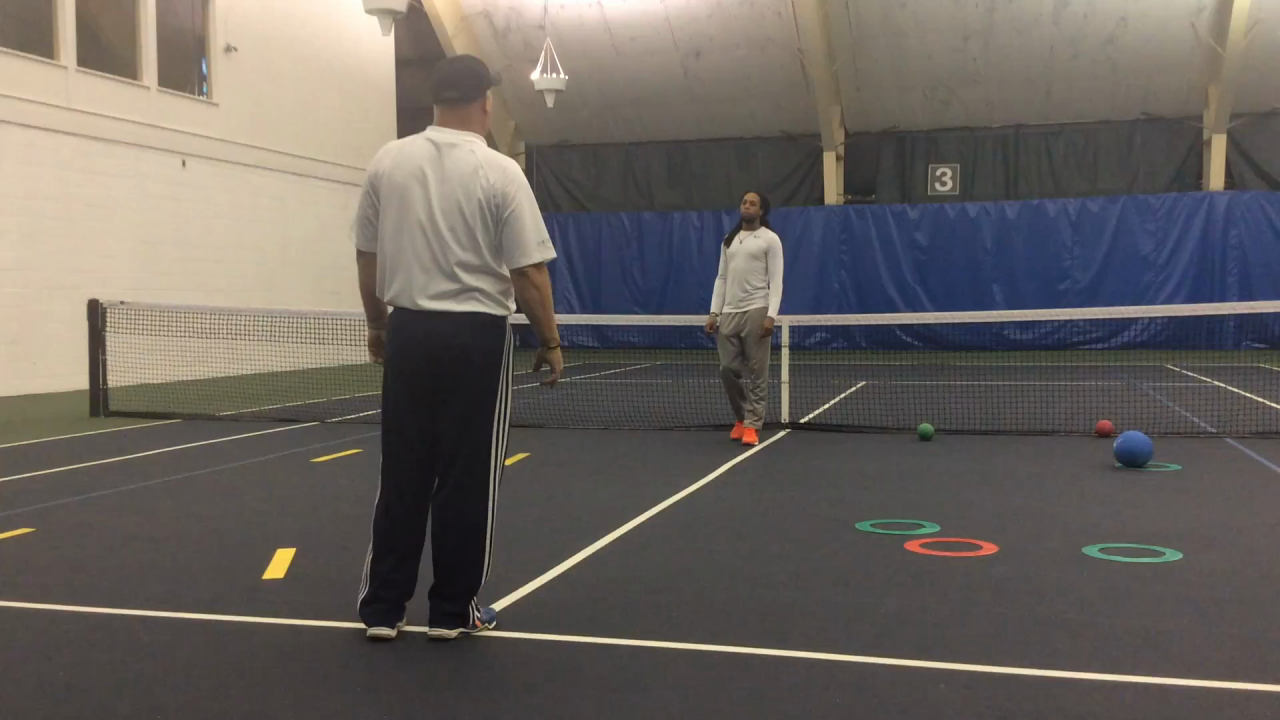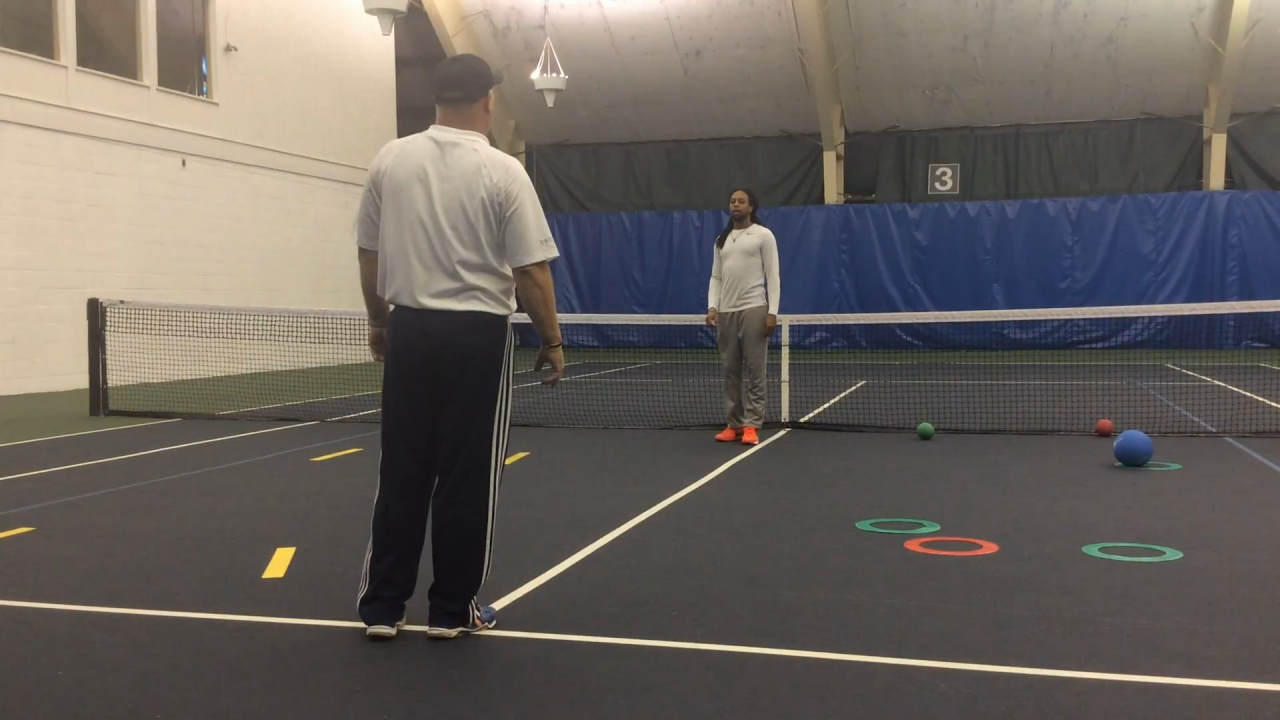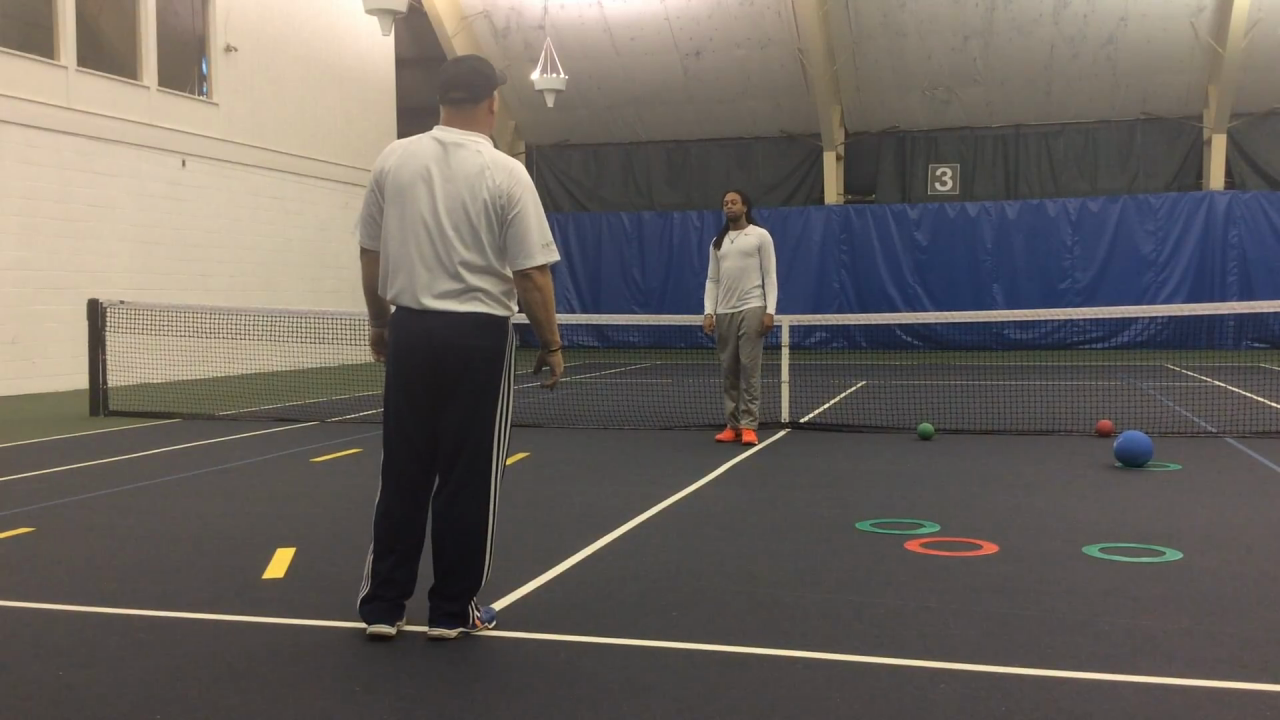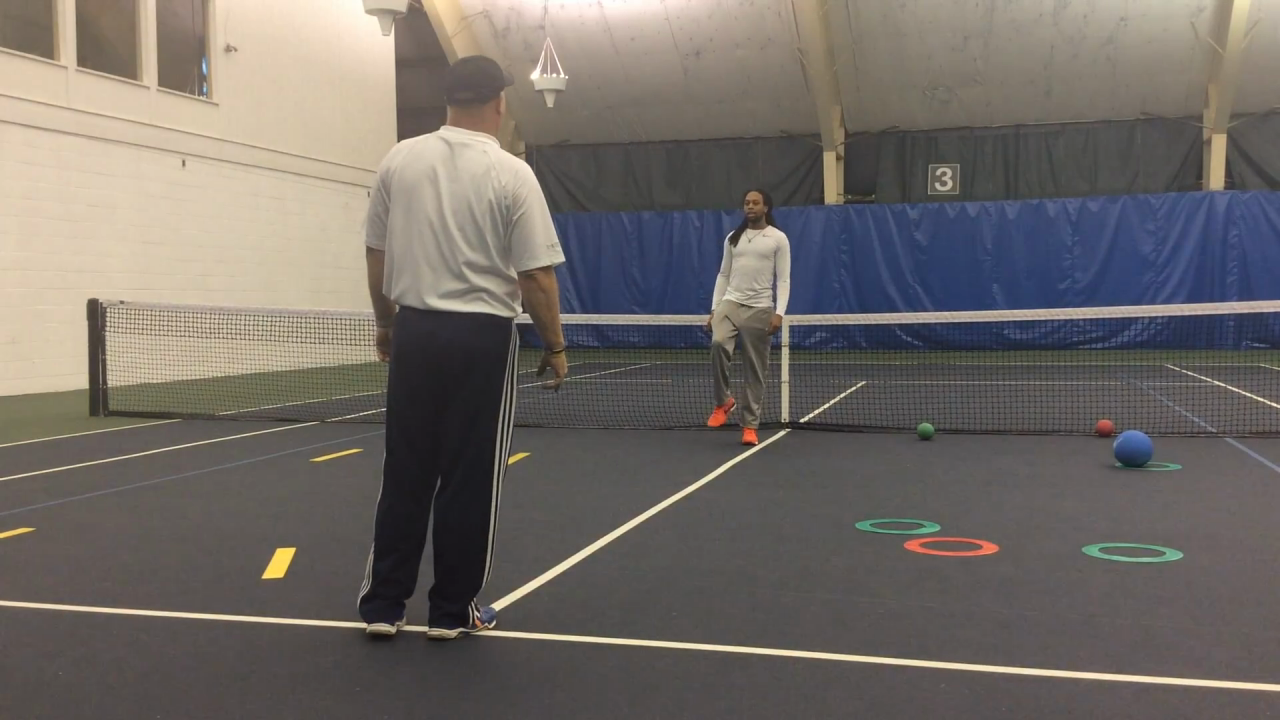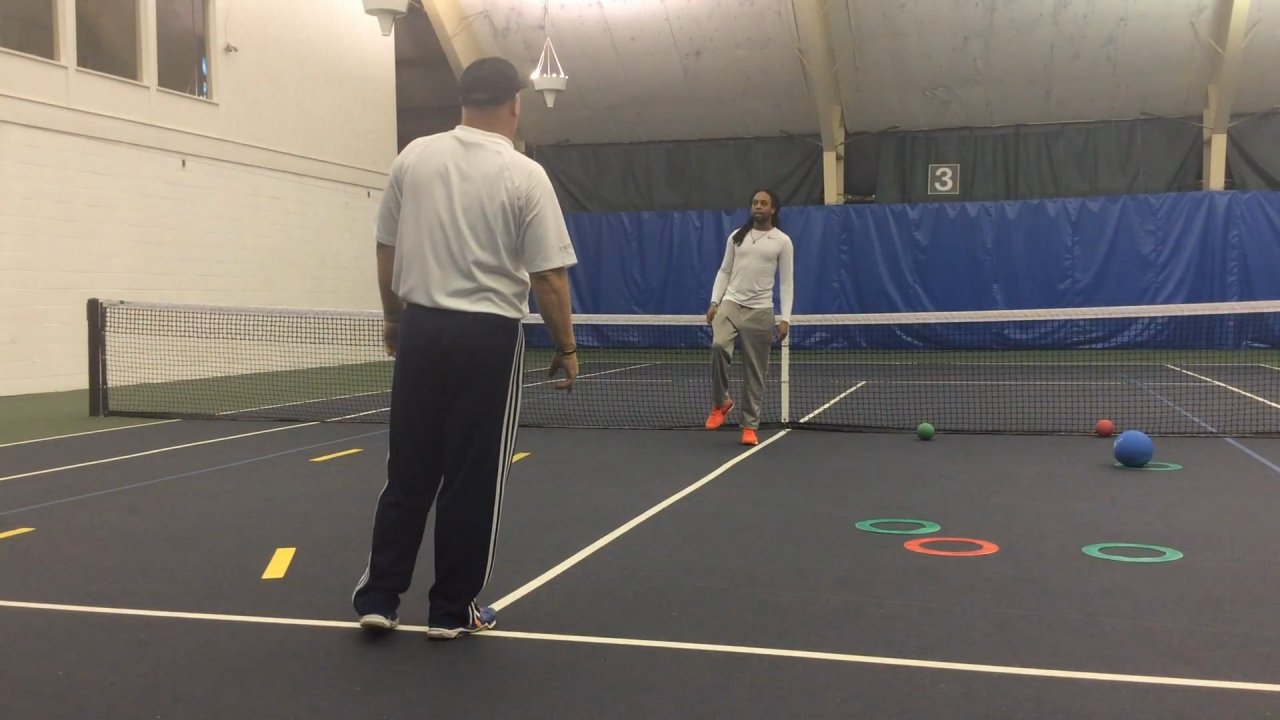
dt=0.7s
person 1, frame 1
left shoulder: (387, 162)
right shoulder: (499, 171)
left elbow: (367, 257)
right elbow: (528, 271)
left wrist: (376, 324)
right wrist: (550, 341)
left hip: (409, 333)
right hip: (476, 336)
left knee: (402, 476)
right knee: (466, 480)
left ankle: (383, 607)
right ankle: (452, 610)
person 1, frame 2
left shoulder: (390, 159)
right shoulder: (502, 170)
left elbow: (369, 254)
right elbow: (530, 270)
left wrist: (377, 320)
right wrist: (552, 339)
left hip: (409, 331)
right hip: (477, 336)
left knee: (401, 473)
right knee: (465, 478)
left ankle: (382, 604)
right ankle: (452, 609)
person 1, frame 3
left shoulder: (392, 159)
right shoulder: (505, 172)
left elbow: (370, 255)
right elbow: (531, 273)
left wrist: (378, 322)
right wrist: (551, 343)
left hip: (410, 332)
right hip: (478, 336)
left knee: (402, 474)
right knee: (466, 479)
left ankle: (382, 605)
right ankle: (452, 610)
person 1, frame 4
left shoulder: (399, 159)
right shoulder: (511, 173)
left elbow: (376, 254)
right elbow: (536, 275)
left wrist: (385, 322)
right wrist: (555, 346)
left hip: (415, 332)
right hip: (482, 337)
left knee: (405, 474)
right knee: (468, 480)
left ankle: (382, 602)
right ankle: (452, 610)
person 1, frame 5
left shoulder: (413, 157)
right shoulder: (524, 175)
left elbow: (386, 251)
right elbow: (548, 277)
left wrist: (393, 318)
right wrist: (566, 348)
left hip: (421, 330)
right hip: (488, 336)
left knee: (408, 475)
right knee: (472, 480)
left ankle: (378, 596)
right ankle: (452, 610)
person 2, frame 1
left shoulder: (770, 240)
right shoulder: (729, 240)
left elbow: (776, 281)
left wrist: (771, 316)
right wrist: (714, 312)
left hip: (756, 312)
right hip: (729, 313)
left knee: (756, 372)
right knee: (728, 369)
left ankle: (752, 426)
right ankle: (742, 417)
person 2, frame 2
left shoulder: (763, 235)
right shoulder: (721, 240)
left elbow: (773, 276)
right elbow: (716, 277)
left wrist: (772, 312)
right wrist: (712, 307)
left hip: (753, 309)
right hip: (726, 312)
left knee: (755, 371)
right knee: (730, 371)
left ankle: (752, 426)
right ankle: (734, 424)
person 2, frame 3
left shoulder: (761, 236)
right shoulder: (717, 242)
left elbow: (770, 276)
right elbow: (712, 280)
left wrist: (770, 311)
right wrist: (709, 313)
left hip: (752, 310)
right hip: (724, 313)
left knee: (749, 369)
right knee: (729, 372)
left ankle: (749, 426)
right ankle: (733, 425)
person 2, frame 4
left shoulder: (778, 238)
right shoulder: (733, 238)
left elbow: (783, 280)
right elbow: (723, 275)
left wrist: (779, 313)
right wrist: (714, 308)
left hip: (760, 309)
right hip: (731, 302)
left knee: (755, 370)
right knee: (718, 343)
left ankle: (750, 426)
right ankle: (723, 402)
person 2, frame 5
left shoulder: (783, 241)
right shoulder: (736, 237)
left elbow: (786, 282)
right elbow: (724, 271)
left wrist: (785, 319)
right wrist: (714, 301)
left hip: (760, 311)
right hip: (731, 303)
left knee: (755, 370)
right knee: (719, 346)
left ankle: (749, 427)
right ankle: (721, 403)
